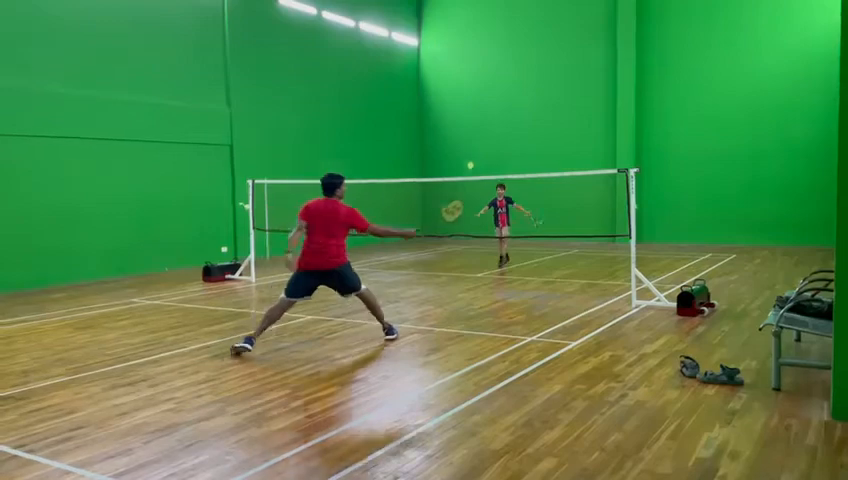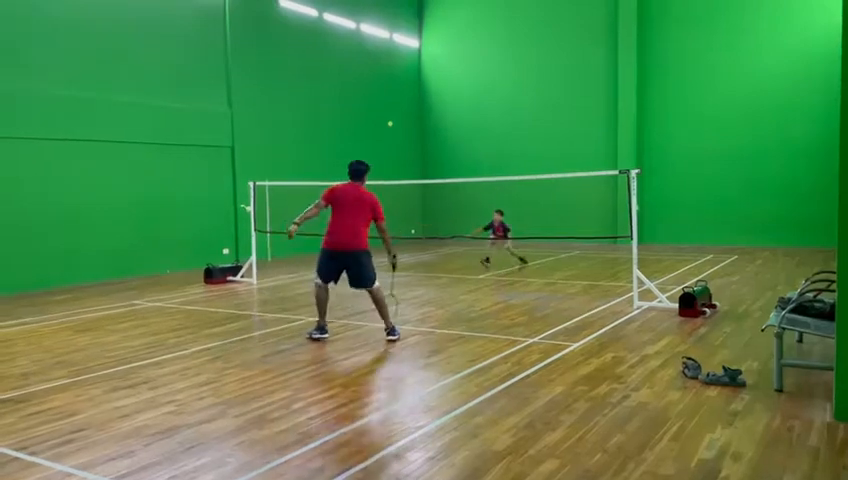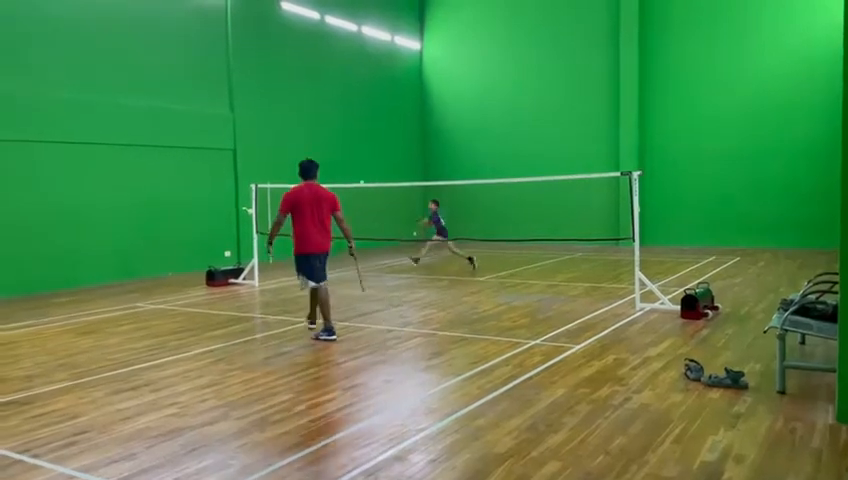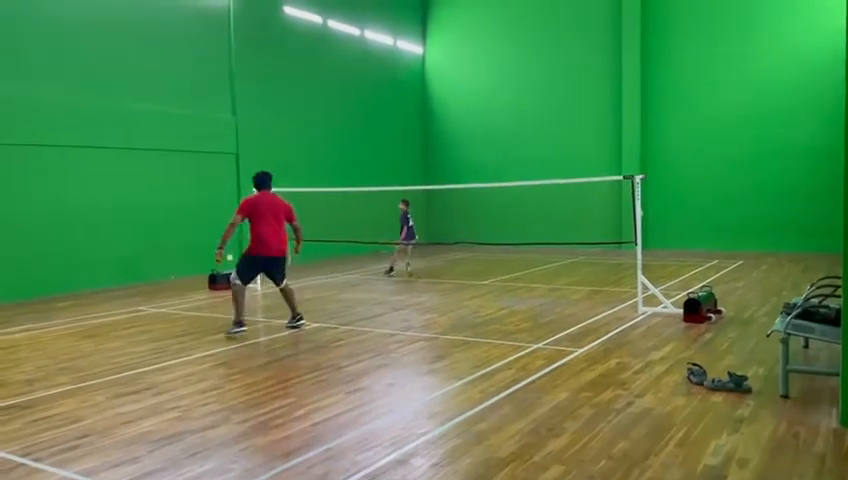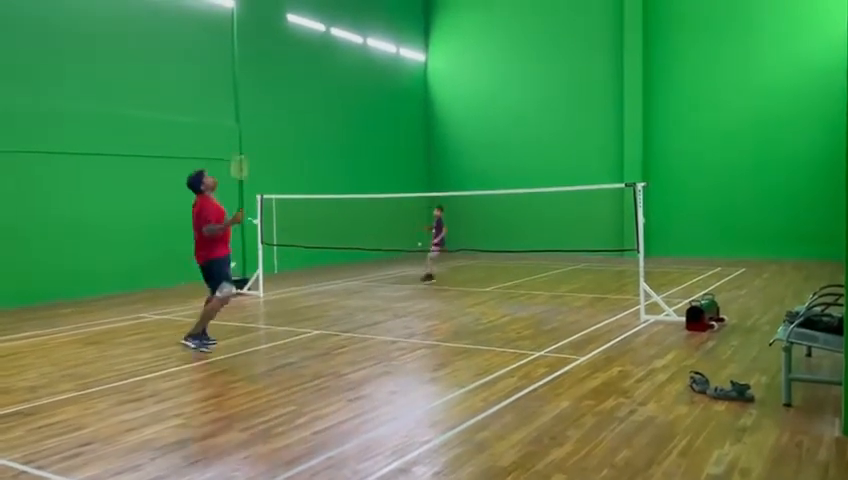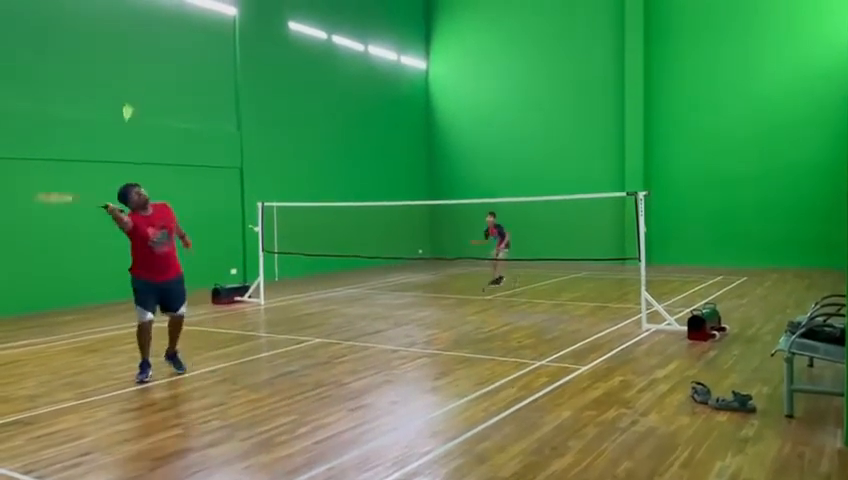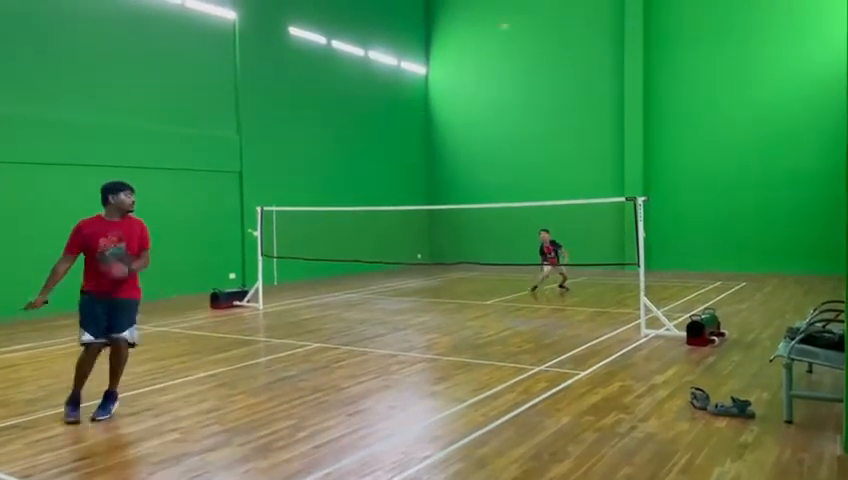
dt=0.5s
person 1, frame 1
left shoulder: (309, 207)
right shoulder: (348, 212)
left elbow: (299, 230)
right elbow: (374, 230)
left wrist: (289, 253)
right wrist: (403, 233)
left hip: (308, 266)
right hip: (336, 265)
left knee: (285, 302)
right knee: (363, 292)
left ankle: (250, 339)
right ankle: (387, 328)
person 1, frame 2
left shoulder: (335, 191)
right shoulder: (372, 199)
left elbow: (316, 208)
right elbow: (382, 229)
left wrist: (296, 223)
right wrist: (391, 254)
left hip: (332, 247)
right hip: (358, 249)
left knee: (321, 284)
right knee: (373, 288)
left ankle: (322, 327)
right ankle: (390, 329)
person 1, frame 3
left shoulder: (292, 195)
right shoulder: (329, 195)
left elbow: (279, 221)
right elbow: (341, 221)
left wrist: (270, 242)
right wrist: (351, 242)
left hip: (304, 248)
right hip: (323, 247)
left knee: (318, 285)
right knee: (318, 283)
left ankle: (329, 328)
right ankle: (312, 318)
person 1, frame 4
left shoulder: (249, 202)
right shoulder: (283, 204)
left elbow: (233, 224)
right elbow: (297, 227)
left wrist: (221, 247)
right wrist: (298, 244)
left hip: (257, 251)
right hip: (279, 252)
left knee: (237, 282)
right knee: (282, 284)
left ankle: (239, 321)
right ankle: (297, 317)
person 1, frame 5
left shoulder: (201, 202)
right shoulder: (208, 204)
left elbow: (201, 229)
right elbow: (207, 232)
right wrist: (231, 222)
left hip: (206, 256)
right hip: (216, 256)
left knee: (217, 295)
right knee: (222, 296)
left ankle: (200, 333)
right ankle: (193, 335)
person 1, frame 6
left shoulder: (165, 208)
right shoulder: (128, 219)
right elbow: (124, 223)
left wrist: (184, 237)
right wrist: (115, 213)
left hip: (171, 275)
right hip: (143, 278)
left knee: (178, 315)
right knee: (145, 321)
left ankle: (172, 352)
right ankle: (145, 364)
person 1, frame 7
left shoulder: (138, 226)
right shoulder: (85, 227)
left elbow: (145, 259)
right elbow: (65, 262)
left wrist: (126, 269)
right wrist: (43, 294)
left hip: (126, 296)
right hip: (94, 295)
left knee: (121, 342)
right knee: (93, 346)
left ankle: (111, 396)
right ankle: (73, 400)
